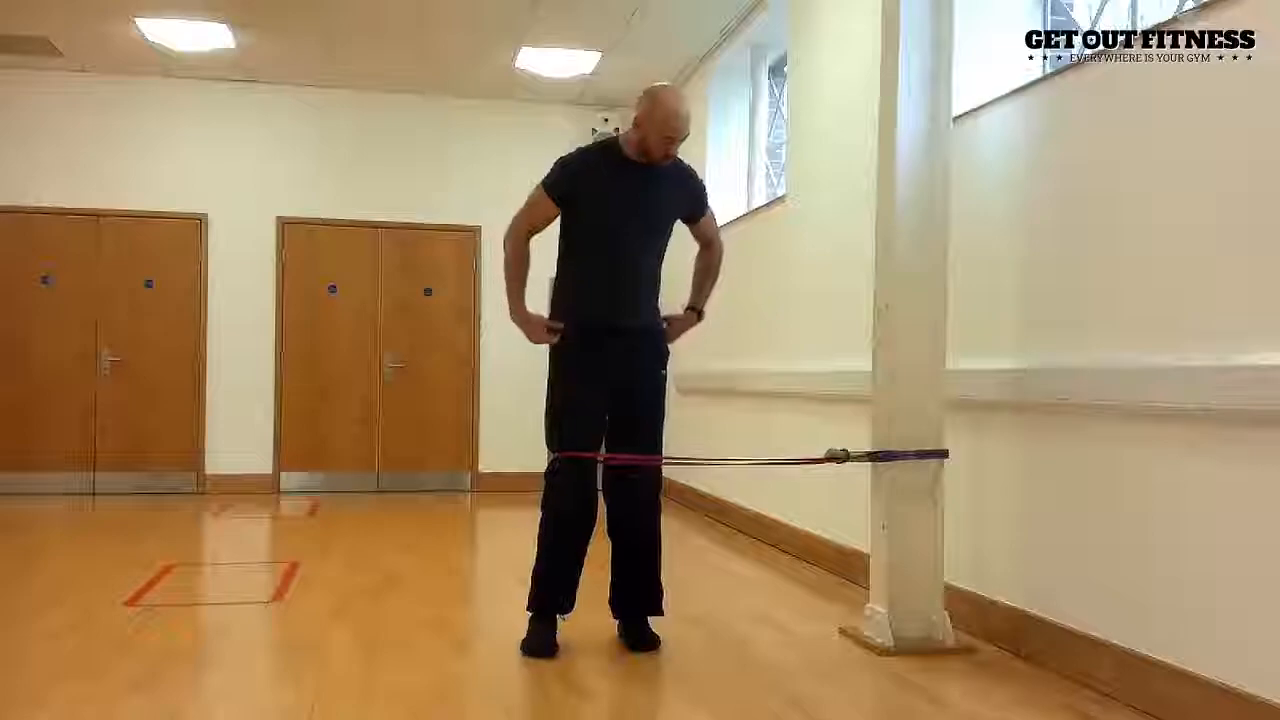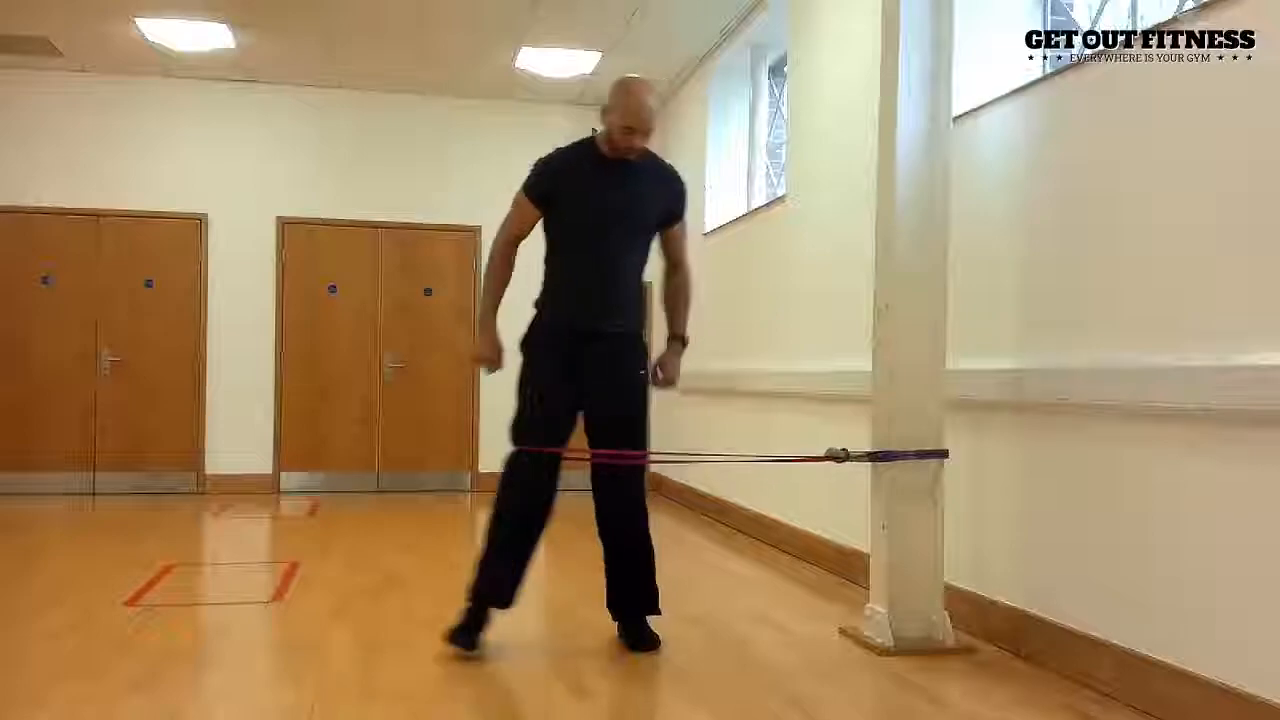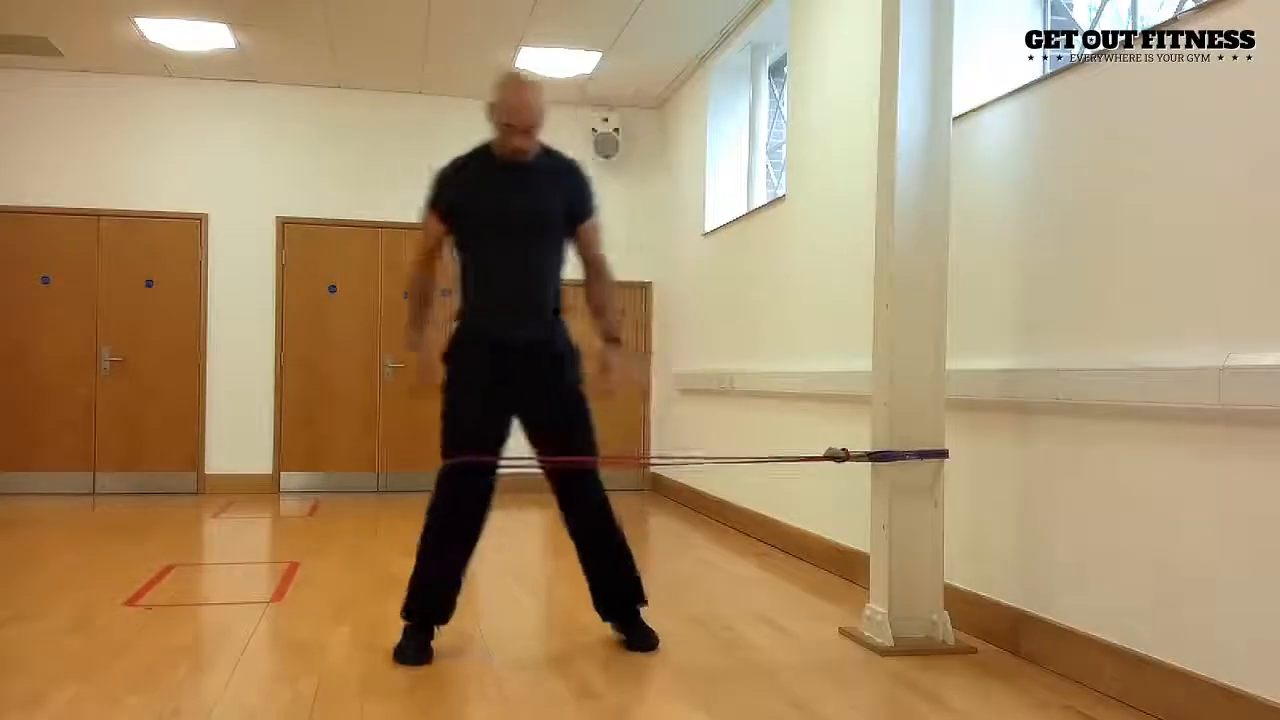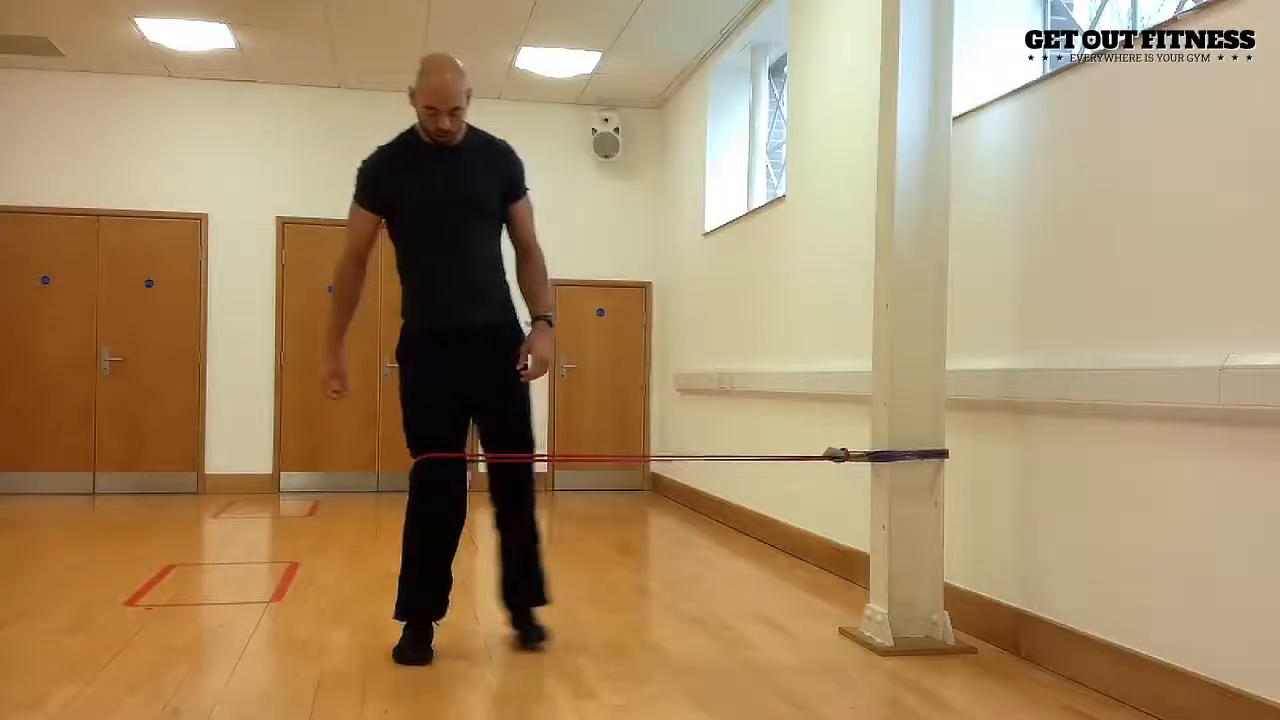
dt=0.4s
person 1, frame 1
left shoulder: (683, 183)
right shoulder: (579, 169)
left elbow: (712, 245)
right elbow: (518, 232)
left wrist: (693, 312)
right wrist: (519, 311)
left hip: (643, 346)
right hip: (578, 343)
left knee: (638, 481)
right knee: (570, 476)
left ankle: (634, 611)
right ankle: (545, 613)
person 1, frame 2
left shoulder: (665, 183)
right shoulder: (558, 170)
left elbow: (676, 269)
right elbow: (506, 243)
left wrist: (677, 345)
right wrist: (486, 325)
left hip: (622, 349)
right hip: (554, 341)
left knee: (623, 483)
right knee: (530, 471)
left ankle: (633, 613)
right ankle: (480, 605)
person 1, frame 3
left shoulder: (568, 179)
right shoulder: (458, 179)
left elbow: (594, 266)
right elbow: (425, 263)
left wrist: (612, 339)
right wrist: (417, 341)
left hip: (548, 350)
right hip: (477, 353)
left knee: (579, 483)
right knee: (463, 484)
left ankle: (623, 610)
right ankle: (421, 620)
person 1, frame 4
left shoulder: (500, 159)
right shoulder: (384, 168)
left elbow: (527, 248)
right elbow: (353, 260)
left wrist: (542, 323)
right wrist: (333, 347)
left hip: (497, 338)
right hip: (426, 344)
left knee: (512, 474)
right knee: (435, 482)
left ankle: (523, 602)
right ankle: (419, 618)
